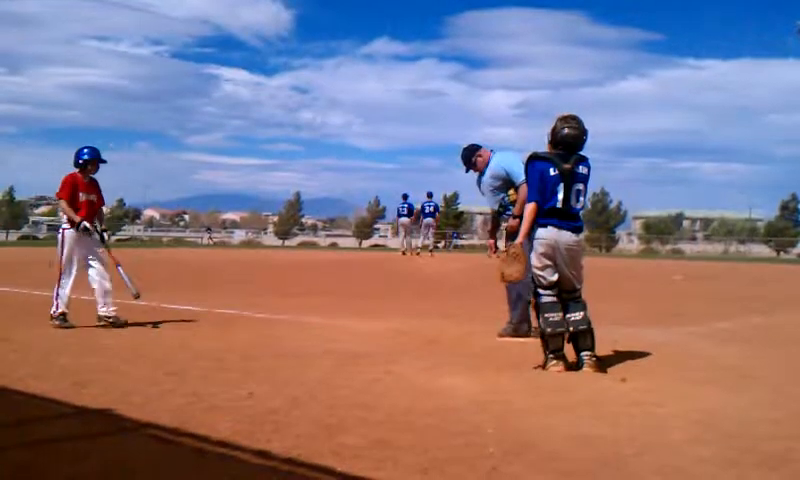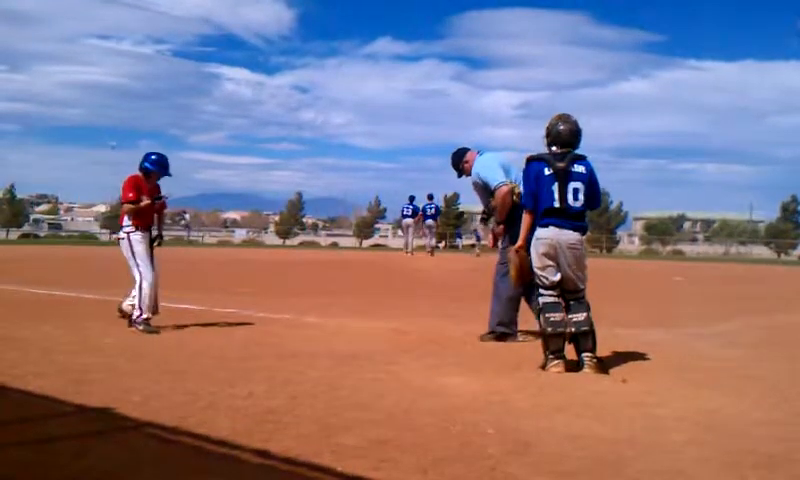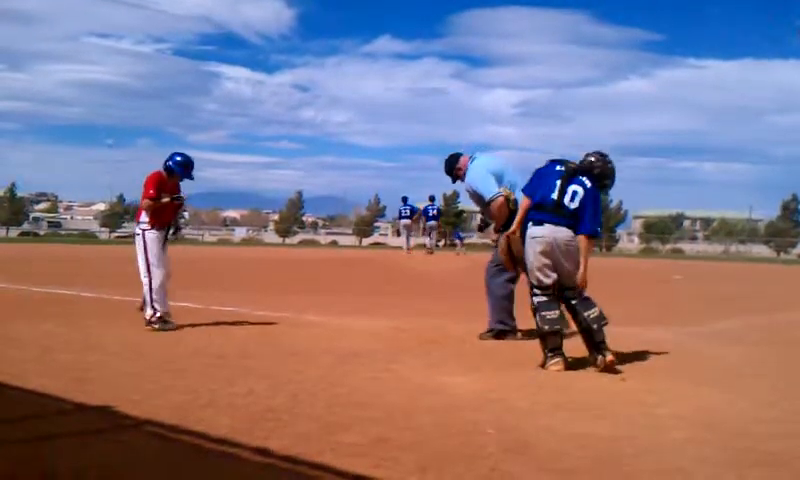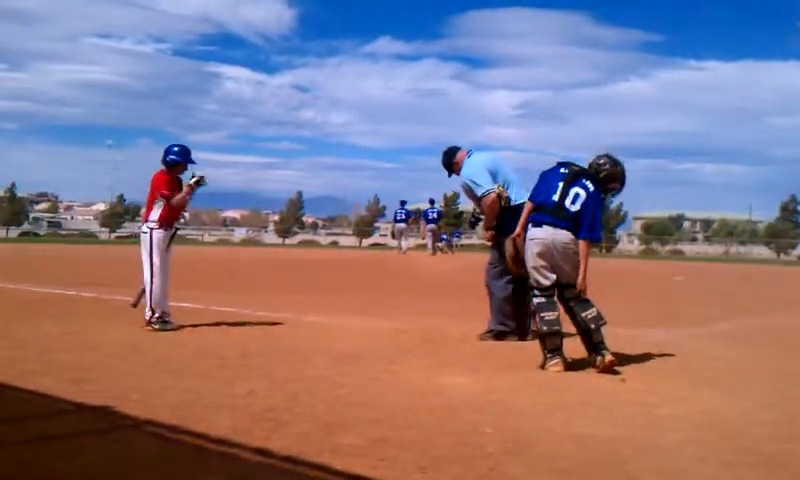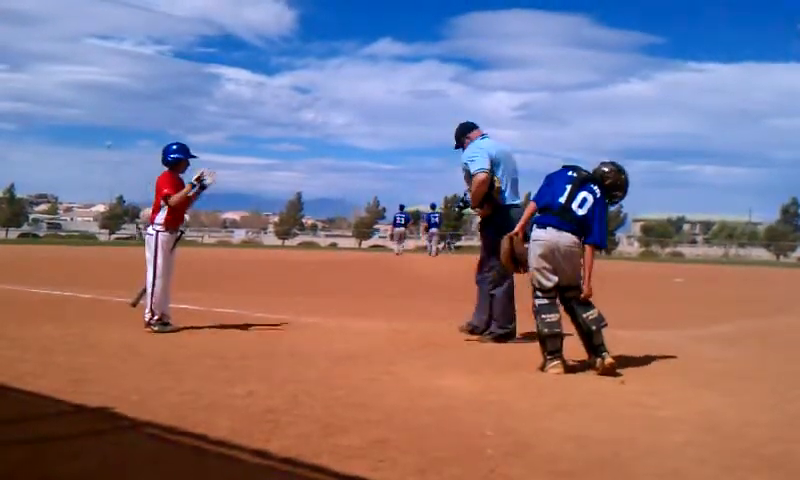
dt=0.7s
person 1, frame 1
left shoulder: (539, 163)
right shoulder: (584, 165)
left elbow: (533, 202)
left wrist: (521, 236)
left hip: (544, 234)
right hip: (572, 236)
left knee: (547, 293)
right knee: (573, 294)
left ankle: (555, 356)
right ankle: (587, 355)
person 1, frame 2
left shoulder: (536, 165)
right shoulder: (585, 166)
left elbow: (530, 208)
right elbow: (594, 204)
left wrist: (522, 239)
left hip: (546, 235)
right hip: (574, 236)
left knee: (548, 294)
right knee: (576, 295)
left ankle: (555, 357)
right ankle: (587, 357)
person 1, frame 3
left shoulder: (551, 168)
right shoulder: (591, 190)
left elbow: (528, 196)
right elbow: (585, 233)
left wrist: (516, 225)
right wrist: (583, 268)
left hip: (538, 231)
right hip: (566, 236)
left knee: (543, 292)
right knee: (574, 292)
left ankle: (554, 355)
right ankle: (601, 350)
person 1, frame 4
left shoulder: (557, 170)
right shoulder: (595, 194)
left elbow: (532, 200)
right elbow: (585, 237)
left wrist: (520, 228)
right wrist: (582, 273)
left hip: (537, 233)
right hip: (566, 239)
left knee: (543, 293)
right knee: (573, 294)
left ankle: (554, 355)
right ankle: (600, 352)
person 1, frame 5
left shoulder: (564, 173)
right shoulder: (599, 199)
left elbow: (536, 201)
right elbow: (592, 243)
left wrist: (520, 227)
right wrist: (587, 281)
left hip: (542, 235)
right hip: (570, 241)
left knee: (544, 295)
right knee: (575, 296)
left ankle: (553, 358)
right ankle: (600, 354)
person 2, frame 1
left shoulder: (505, 160)
right shoulder: (482, 178)
left elbow: (528, 186)
left wrist: (516, 217)
right wrist: (492, 234)
right hip: (515, 224)
left ankle: (521, 323)
right ankle: (520, 323)
person 2, frame 2
left shoulder: (480, 167)
right shoulder: (489, 160)
left elbow: (504, 191)
left wrist: (499, 222)
right wrist: (498, 224)
left hip: (521, 219)
left knee: (507, 274)
left ankle: (503, 330)
person 2, frame 3
left shoulder: (474, 176)
right shoulder: (485, 160)
left elbow: (499, 202)
left wrist: (497, 230)
right wrist: (499, 226)
left knee: (497, 273)
left ankle: (503, 328)
person 2, frame 4
left shoulder: (469, 171)
right shoulder: (485, 156)
left elbow: (491, 198)
left wrist: (488, 227)
right wrist: (486, 220)
left hip: (512, 221)
left knee: (497, 275)
right knee: (519, 275)
left ankle: (502, 329)
right ankle: (521, 328)
person 2, frame 5
left shoulder: (474, 151)
right shoulder: (502, 148)
left elbow: (481, 177)
left wrist: (475, 203)
left hip: (497, 218)
right hip: (510, 214)
left knee: (496, 275)
right knee: (487, 271)
left ankle: (503, 331)
right ankle: (480, 323)
person 3, frame 1
left shoulder: (94, 183)
right shoulder: (70, 179)
left elbow: (98, 207)
right elbow: (63, 205)
left wrist: (102, 227)
right wrist: (81, 221)
left hip: (90, 233)
right hip: (71, 231)
left knee: (100, 271)
right knee: (67, 274)
left ankle: (107, 313)
right ankle: (58, 313)
person 3, frame 2
left shoulder: (155, 187)
right shoulder: (132, 181)
left elbow: (159, 211)
right elbow: (127, 209)
left wrist: (159, 232)
right wrist: (149, 202)
left hip: (146, 234)
right hip: (131, 234)
left knee: (149, 276)
right knee: (145, 275)
left ankle: (127, 308)
right ankle: (140, 317)
person 3, frame 3
left shoulder: (174, 184)
right shoulder: (155, 178)
left elbow: (174, 208)
right elbow: (146, 205)
left wrist: (175, 224)
right wrist: (168, 200)
left hip: (161, 232)
right hip: (148, 232)
left knee: (162, 274)
right knee: (154, 274)
left ankle: (161, 315)
right ankle: (153, 316)
person 3, frame 4
left shoulder: (176, 180)
right shoulder: (162, 177)
left elbow: (179, 206)
right elbow: (174, 203)
left wrist: (191, 188)
right wrist: (189, 186)
left hip: (166, 231)
right hip: (154, 230)
left knee: (162, 275)
right knee: (155, 274)
left ankle: (161, 314)
right ankle: (152, 316)
person 3, frame 5
left shoulder: (177, 180)
right shoulder: (166, 179)
left elbow: (184, 206)
right elbow: (173, 202)
left wrist: (198, 187)
right wrist: (191, 185)
left hip: (170, 233)
right hip: (159, 233)
left knee: (165, 277)
right knee: (157, 276)
left ankle: (161, 317)
right ankle: (152, 319)
